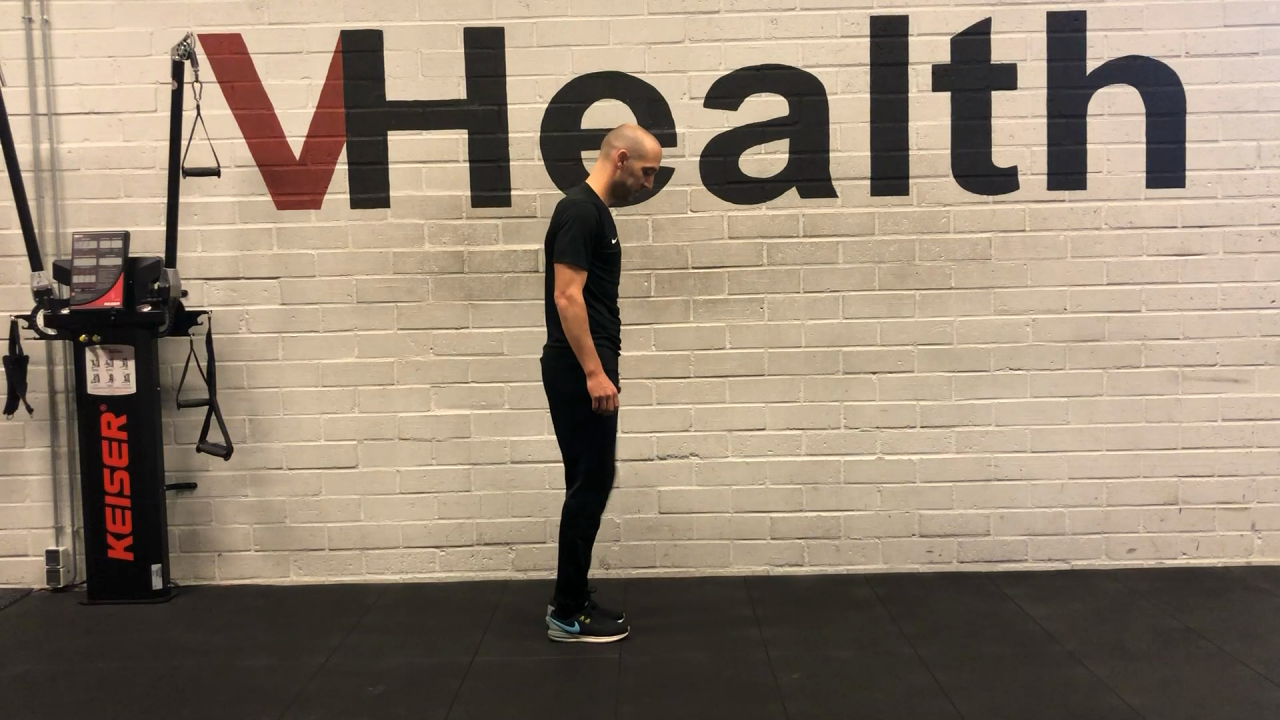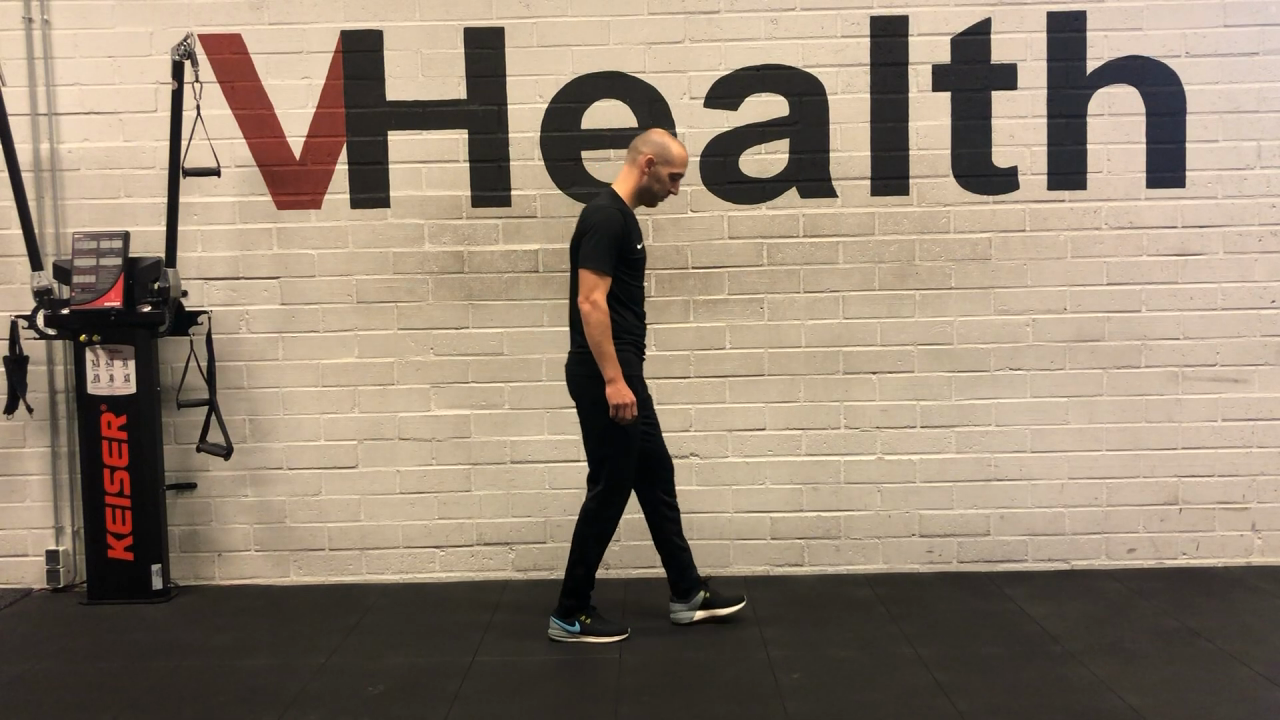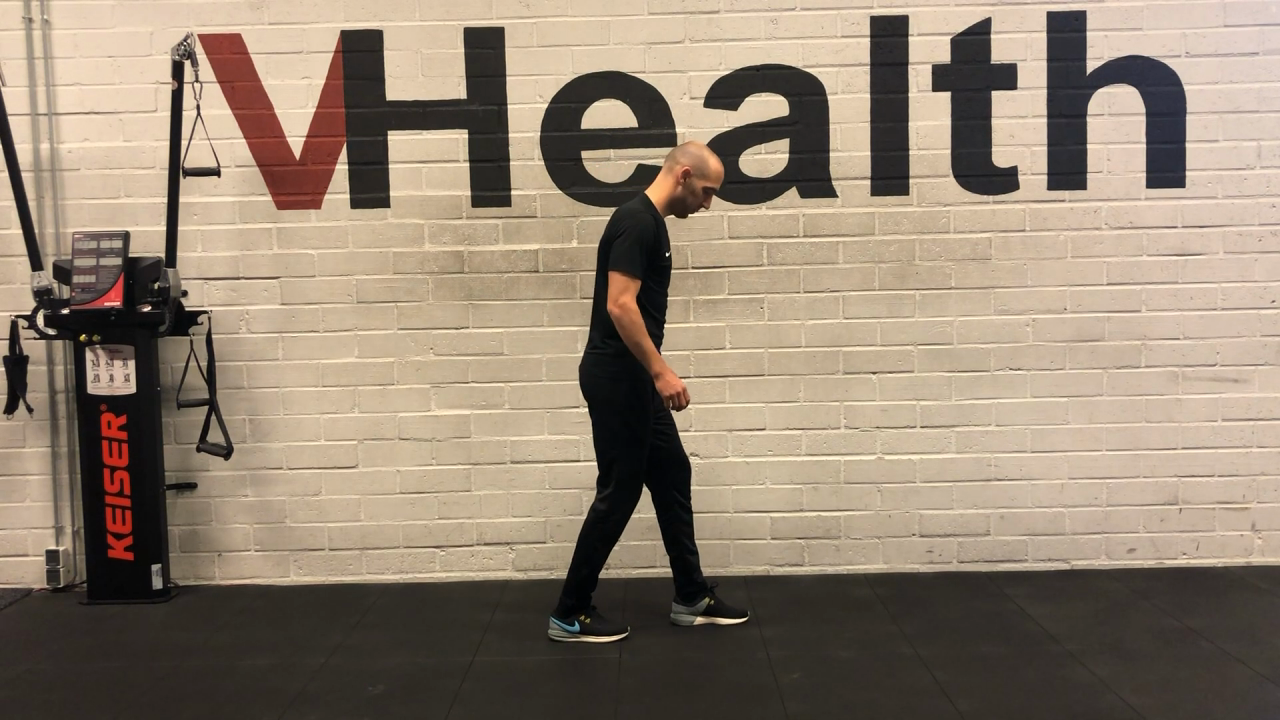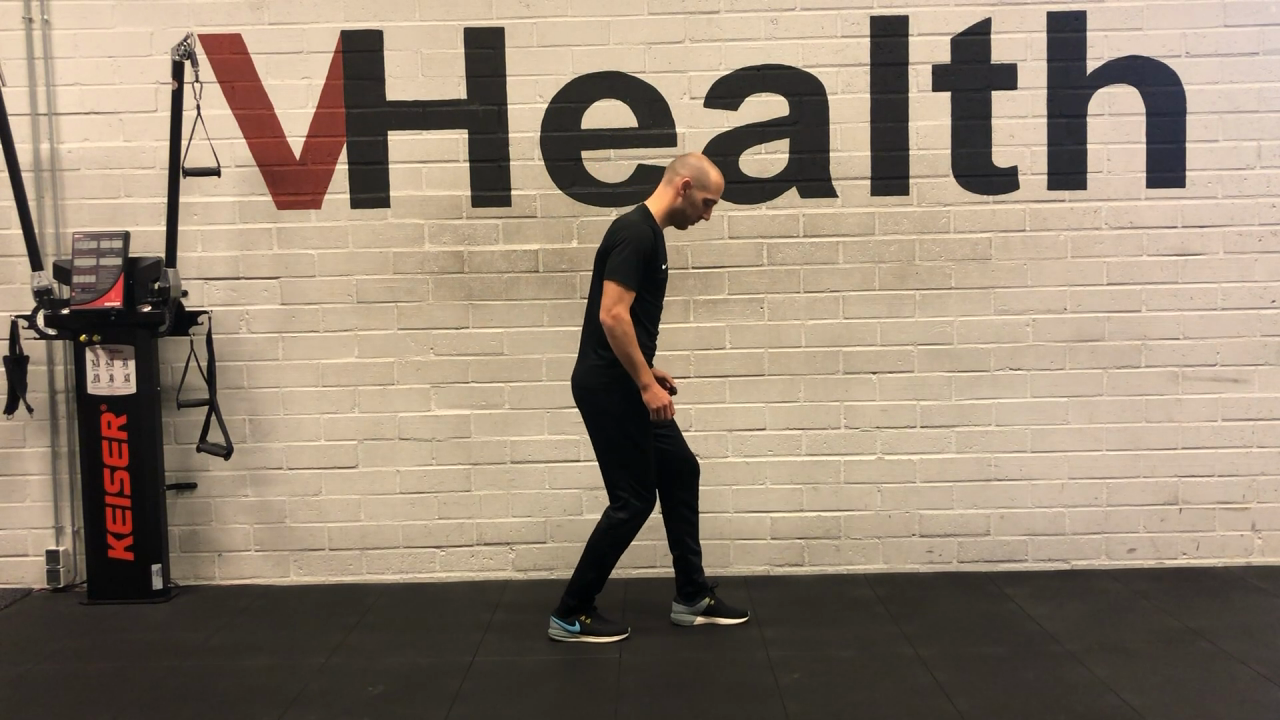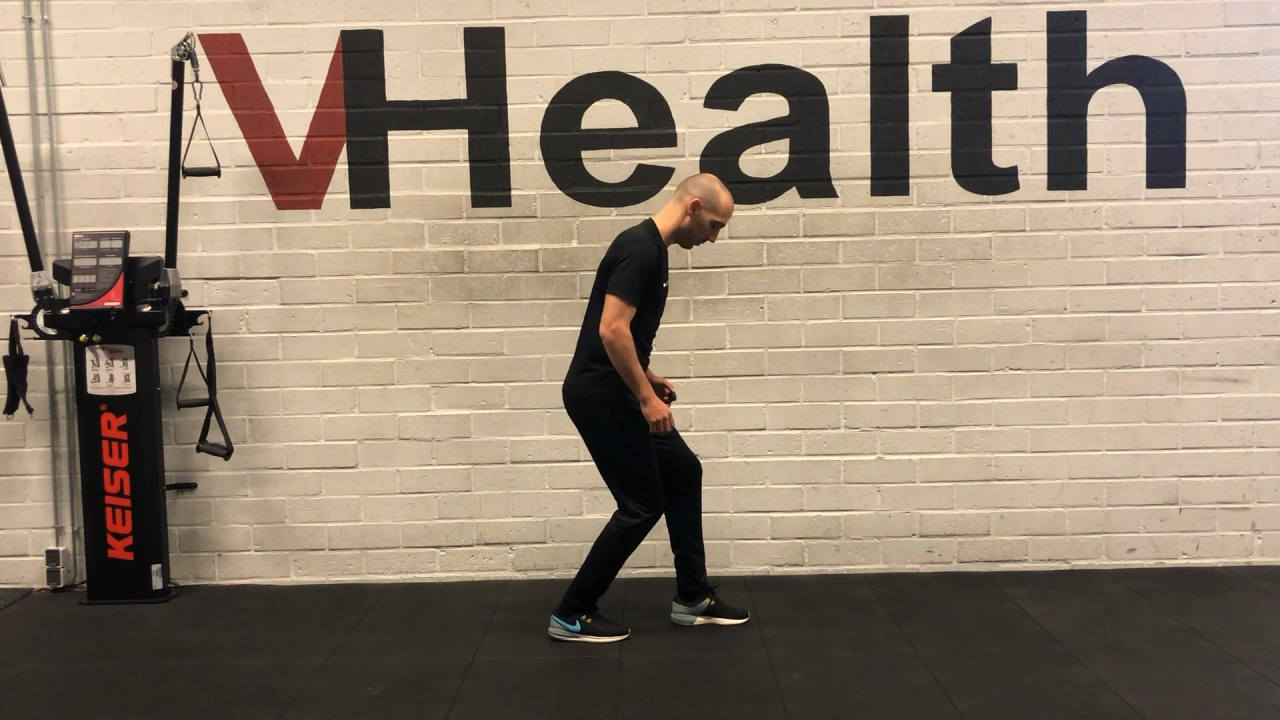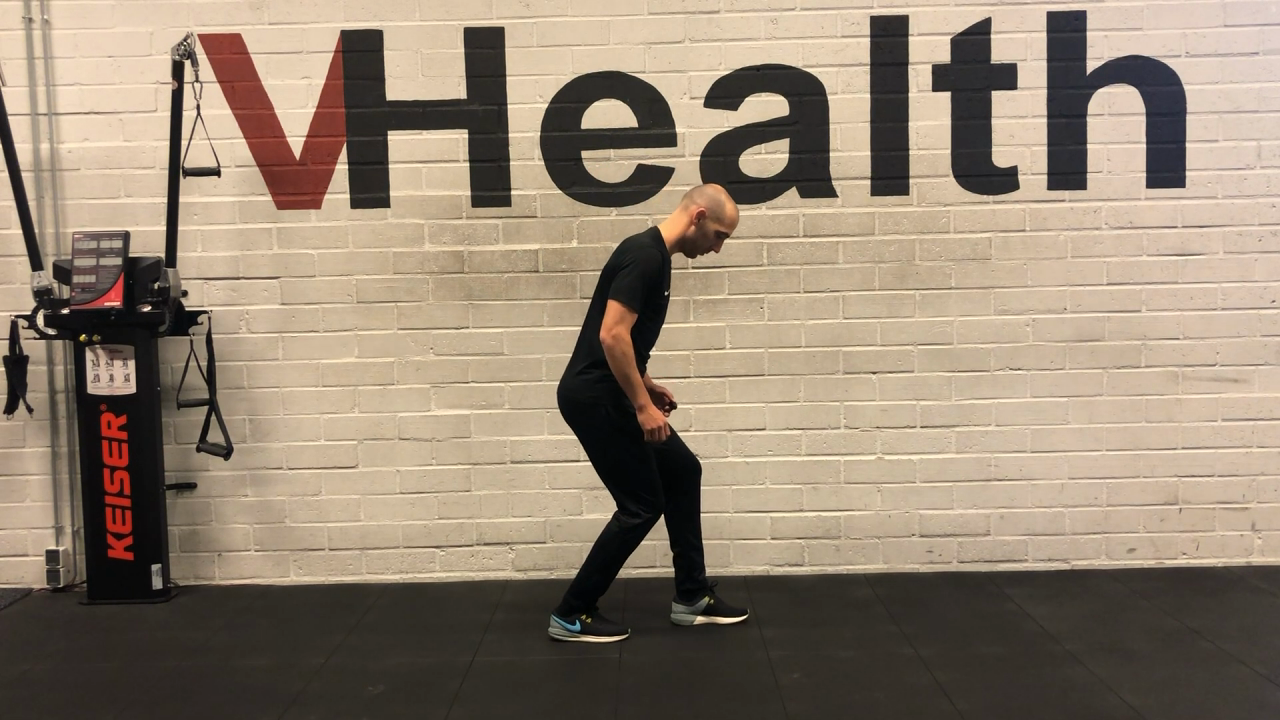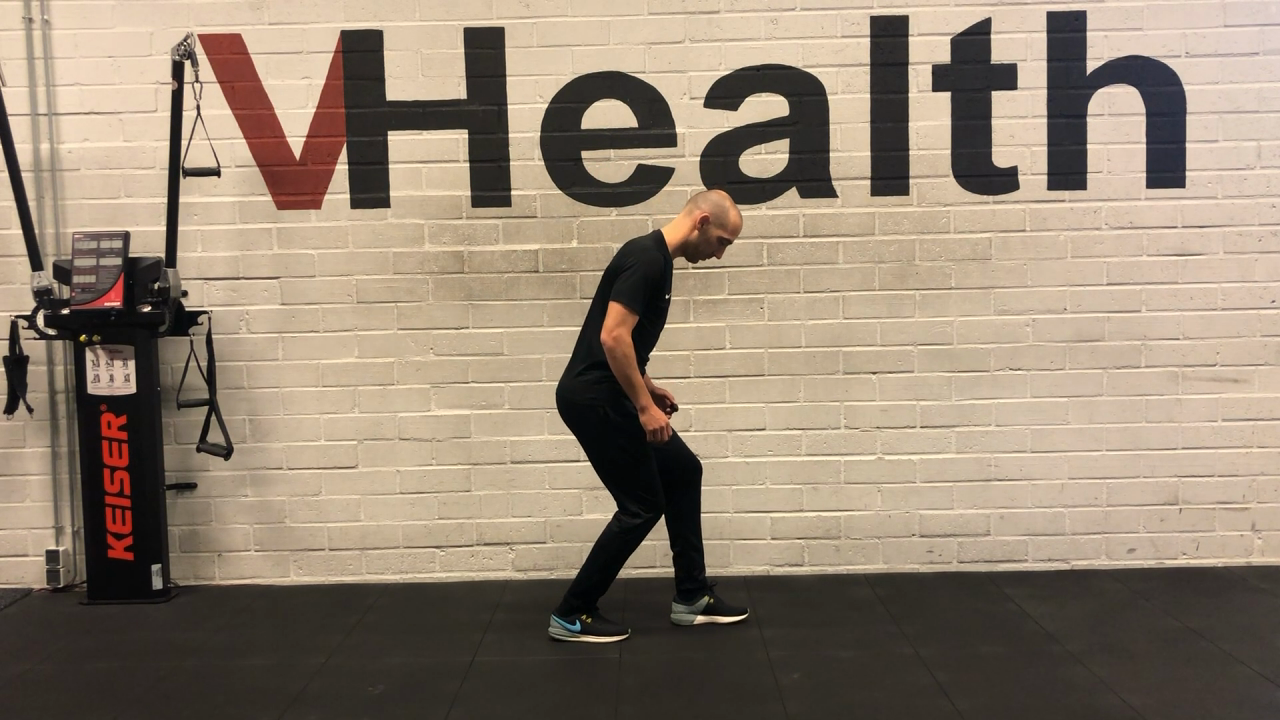
dt=0.5s
person 1, frame 1
left shoulder: (595, 211)
right shoulder: (580, 211)
right elbow: (567, 296)
right wrist: (595, 373)
left hip: (586, 367)
right hip: (578, 370)
left knee: (593, 482)
right knee: (589, 485)
left ankle: (571, 597)
right ankle: (568, 614)
person 1, frame 2
left shoulder: (622, 218)
right shoulder: (605, 217)
right elbow: (590, 302)
right wrist: (612, 380)
left hip: (622, 372)
right hip: (602, 376)
left knee: (655, 478)
right knee: (609, 488)
left ankle: (688, 593)
right ankle: (570, 614)
person 1, frame 3
left shoulder: (648, 221)
right shoulder: (637, 221)
right elbow: (620, 305)
left wrist: (656, 370)
right wrist: (661, 371)
left hip: (631, 376)
right hip: (617, 377)
left knee: (673, 477)
right knee: (619, 491)
left ankle: (692, 597)
right ankle: (570, 613)
person 1, frame 4
left shoulder: (647, 233)
right shoulder: (636, 233)
right elbow: (612, 315)
left wrist: (648, 373)
right wrist: (647, 384)
left hip: (621, 383)
right hip: (609, 386)
left knee: (681, 473)
right knee: (633, 499)
left ankle: (692, 597)
right ankle: (571, 614)
person 1, frame 5
left shoulder: (650, 247)
right shoulder: (640, 249)
right elbow: (611, 330)
left wrist: (646, 380)
right wrist: (646, 398)
left hip: (614, 390)
right hip: (599, 394)
left knee: (683, 473)
right knee: (642, 504)
left ankle: (693, 598)
right ankle: (572, 613)
person 1, frame 6
left shoulder: (654, 255)
right shoulder: (644, 255)
right elbow: (612, 335)
left wrist: (646, 386)
right wrist: (642, 406)
left hip: (611, 394)
right hip: (595, 398)
left knee: (682, 473)
right knee: (642, 505)
left ankle: (692, 597)
right ankle: (572, 615)
person 1, frame 7
left shoulder: (655, 258)
right shoulder: (646, 258)
right elbow: (613, 337)
left wrist: (647, 388)
right wrist: (645, 406)
left hip: (608, 394)
right hip: (594, 398)
left knee: (683, 472)
right knee: (642, 505)
left ankle: (691, 597)
right ankle: (572, 614)
